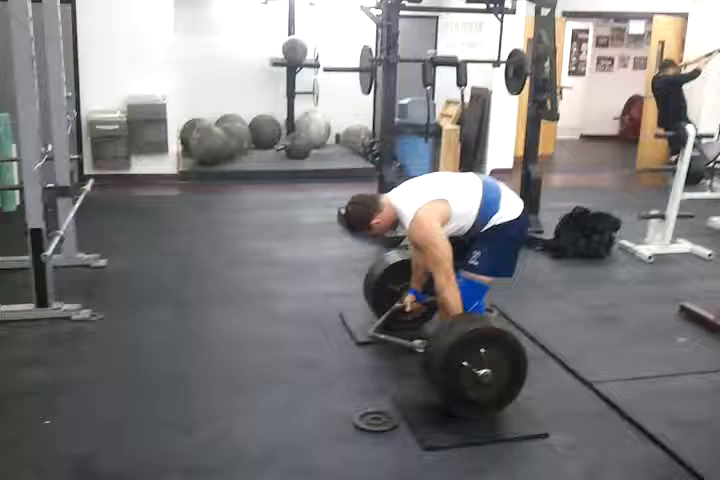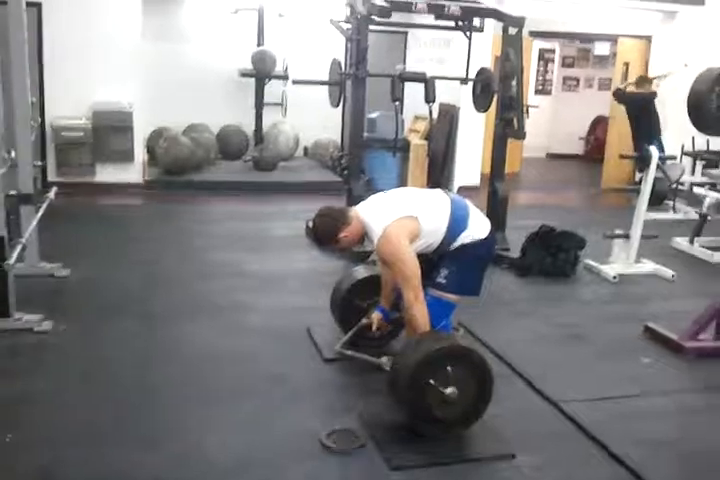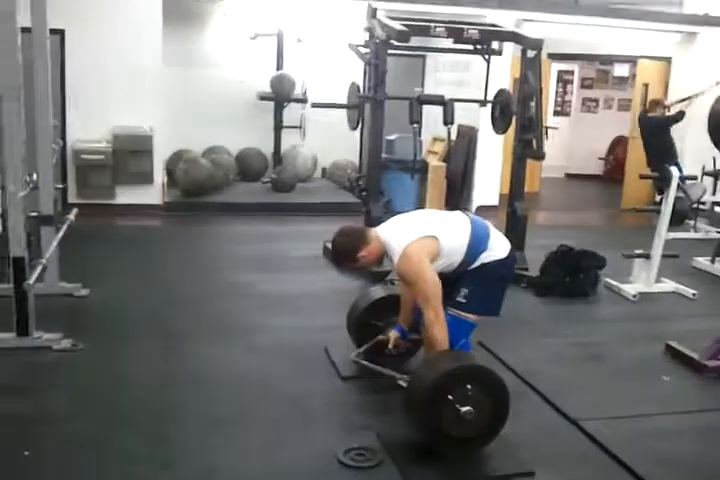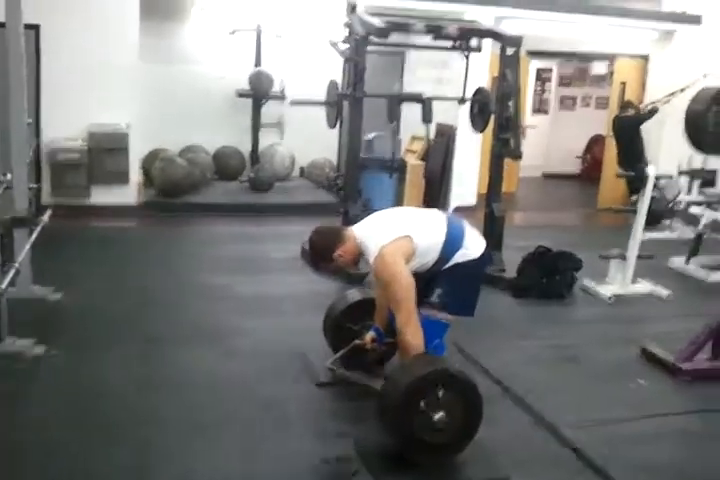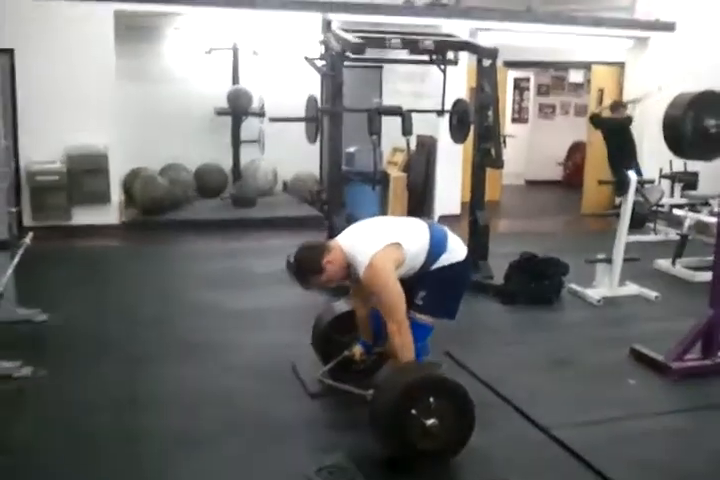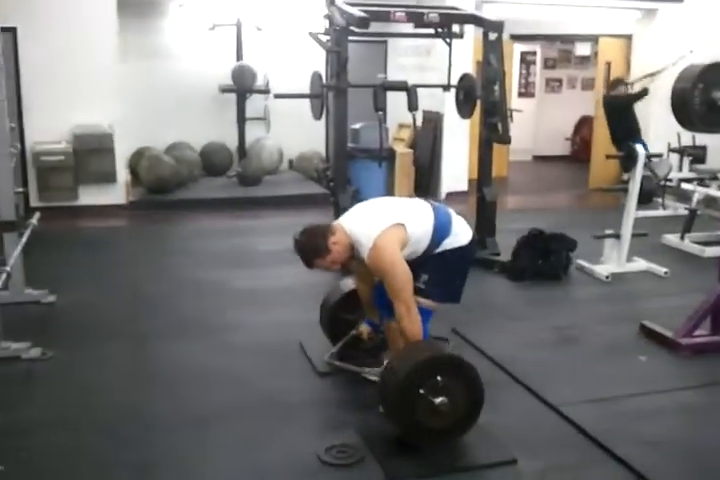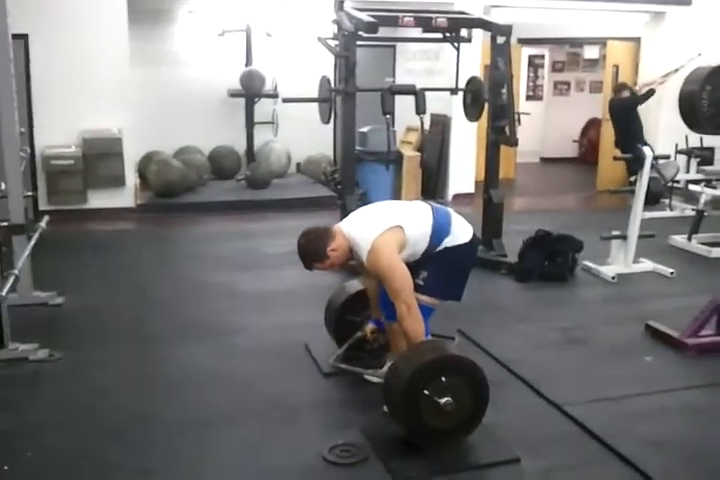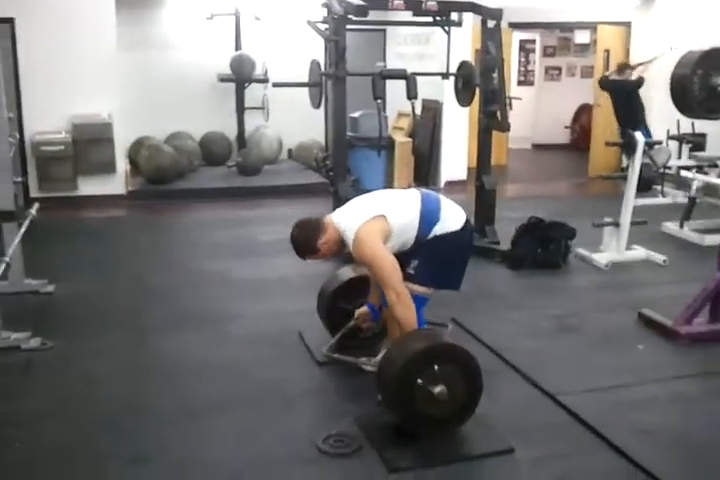
dt=0.3s
person 1, frame 1
left shoulder: (420, 220)
right shoulder: (398, 199)
left elbow: (446, 278)
right elbow: (420, 249)
right wrist: (415, 290)
left hip: (506, 218)
right hip: (479, 208)
left knee: (466, 295)
person 1, frame 2
left shoulder: (388, 236)
right shoulder: (366, 212)
left elbow: (414, 296)
right elbow: (390, 265)
right wrist: (383, 308)
left hip: (473, 237)
right hip: (447, 227)
left knee: (432, 313)
right knee: (407, 291)
person 1, frame 3
left shoulder: (408, 255)
right shoulder: (387, 233)
left elbow: (434, 314)
right elbow: (410, 286)
right wrist: (402, 327)
left hip: (492, 258)
right hip: (467, 246)
left knee: (452, 333)
right knee: (424, 311)
person 1, frame 4
left shoulder: (384, 255)
right shoulder: (361, 232)
left elbow: (407, 318)
right elbow: (384, 286)
right wrist: (378, 329)
left hip: (467, 256)
right hip: (442, 247)
left knee: (425, 333)
right knee: (399, 309)
person 1, frame 5
left shoulder: (373, 266)
right shoulder: (342, 248)
left elbow: (398, 326)
right elbow: (360, 299)
right wrist: (365, 342)
left hip: (449, 261)
right hip: (421, 253)
left knee: (411, 334)
right knee: (382, 322)
person 1, frame 6
left shoulder: (378, 248)
right shoulder: (344, 230)
left elbow: (406, 307)
right elbow: (364, 278)
right wrist: (371, 321)
left hip: (452, 243)
right hip: (427, 232)
left knee: (415, 311)
right knee: (383, 299)
person 1, frame 7
left shoulder: (375, 249)
right shoulder: (347, 230)
left elbow: (407, 306)
right elbow: (372, 277)
right wrist: (377, 319)
left hip: (455, 242)
right hip: (428, 234)
left knee: (415, 312)
right knee: (389, 301)
person 1, frame 8
left shoulder: (361, 239)
right shoulder: (343, 219)
left elbow: (397, 293)
right elbow: (380, 265)
right wrist: (372, 306)
left hip: (450, 230)
right hip: (426, 220)
left knee: (409, 300)
right knee: (389, 286)
